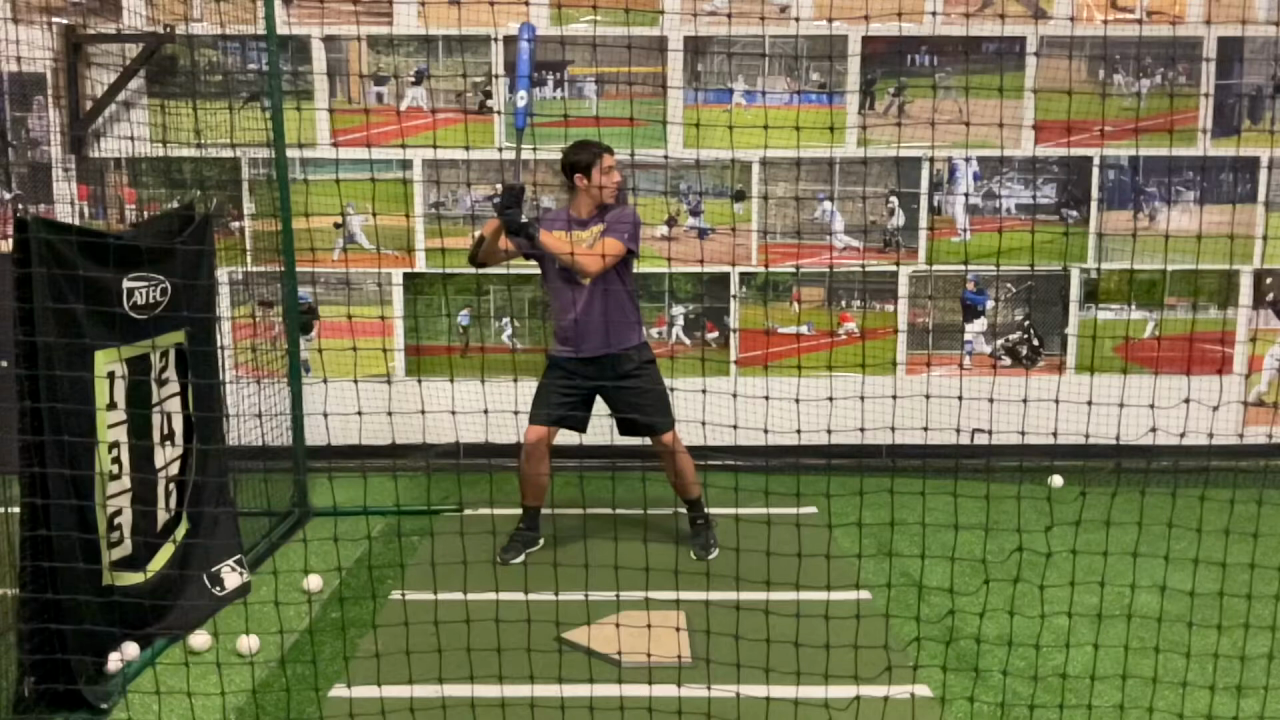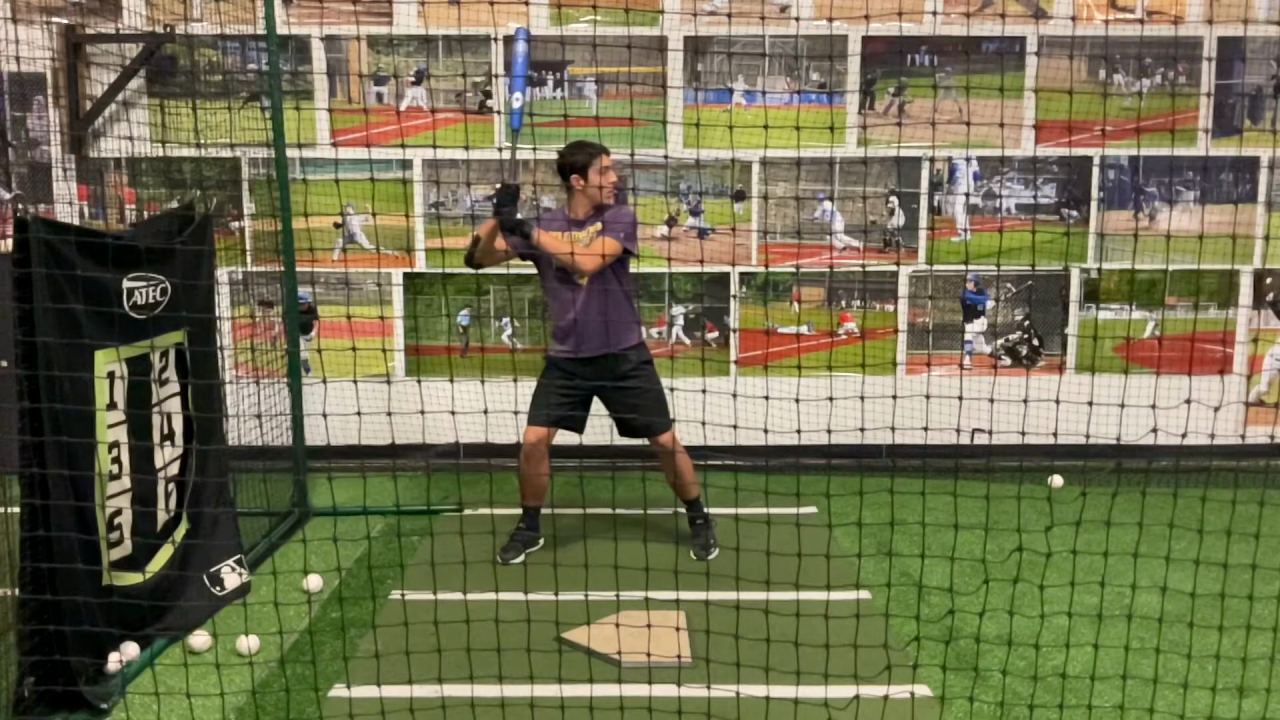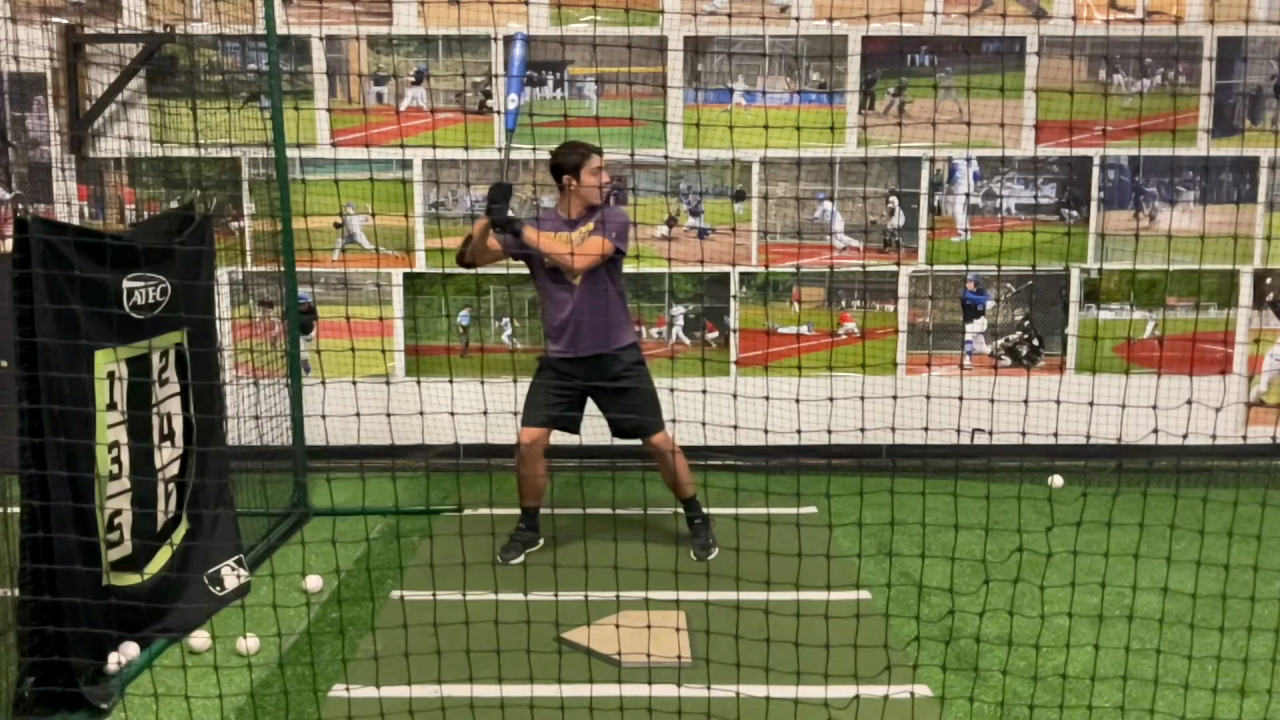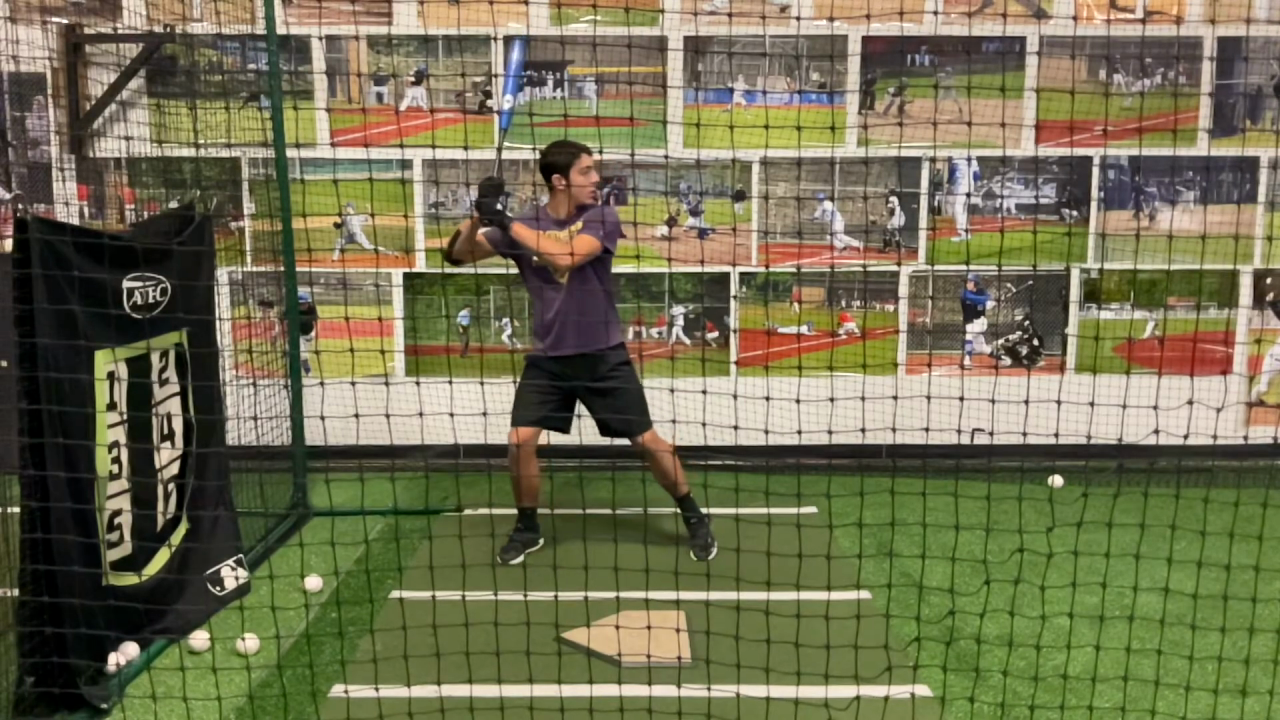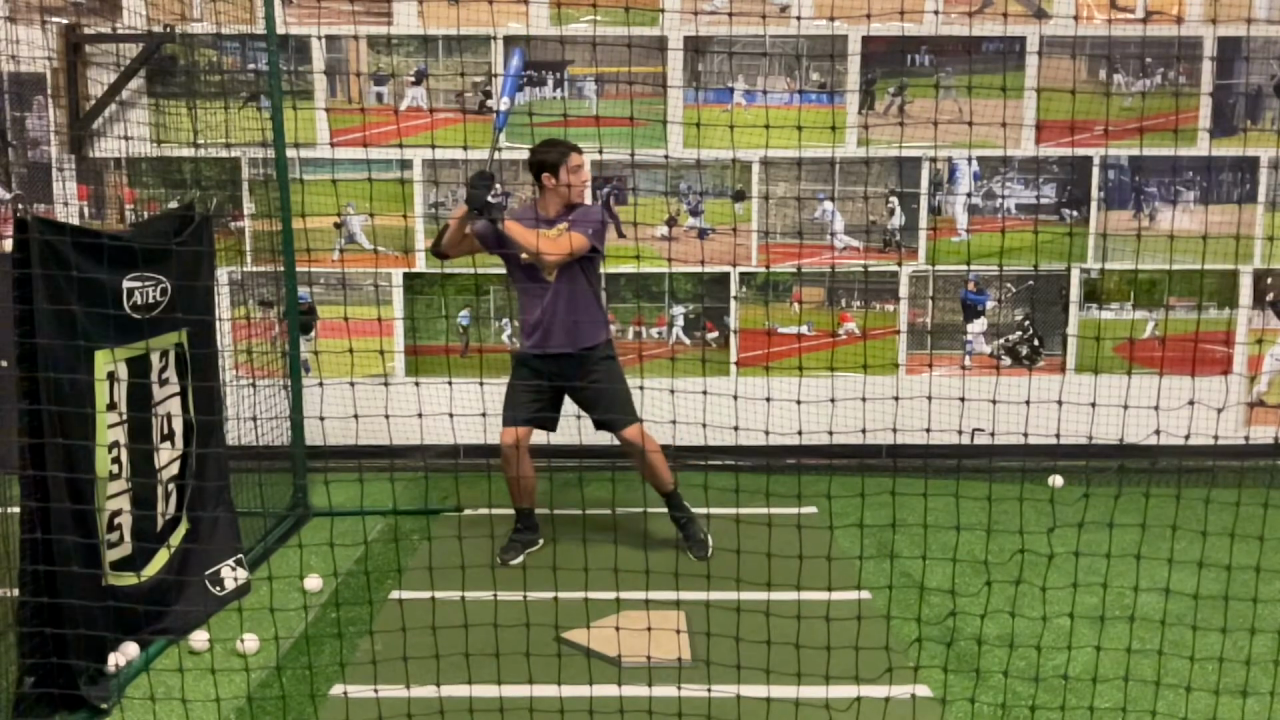
dt=1s
person 1, frame 1
left shoulder: (623, 218)
right shoulder: (546, 223)
left elbow: (591, 263)
right elbow: (481, 257)
left wrist: (534, 233)
right wrist: (502, 215)
left hip: (625, 355)
right hip: (568, 358)
left knee: (667, 440)
right knee: (534, 440)
left ankle: (700, 520)
right ankle: (528, 528)
person 1, frame 2
left shoulder: (621, 219)
right shoulder: (543, 225)
left elbow: (587, 262)
right elbow: (477, 258)
left wrist: (530, 232)
right wrist: (498, 216)
left hip: (624, 355)
right hip: (566, 358)
left knee: (666, 442)
right knee: (534, 441)
left ankle: (699, 521)
right ankle: (528, 528)
person 1, frame 3
left shoulder: (614, 219)
right shoulder: (535, 225)
left elbow: (578, 260)
right elbow: (469, 257)
left wrist: (520, 229)
right wrist: (491, 216)
left hip: (617, 355)
right hip: (560, 358)
left knee: (659, 442)
right knee: (529, 441)
left ankle: (697, 520)
right ankle: (528, 527)
person 1, frame 4
left shoulder: (603, 218)
right shoulder: (523, 224)
left elbow: (565, 258)
right elbow: (457, 254)
left wrist: (508, 223)
right wrist: (479, 213)
left hip: (604, 355)
right hip: (548, 357)
left knee: (648, 441)
right knee: (520, 441)
left ankle: (695, 518)
right ankle: (527, 528)
person 1, frame 5
left shoulder: (591, 218)
right shoulder: (508, 222)
left elbow: (552, 252)
right elbow: (444, 249)
left wrist: (498, 217)
right wrist: (469, 207)
left hip: (590, 352)
right hip: (535, 355)
left knee: (633, 437)
right knee: (512, 442)
left ankle: (682, 515)
right ankle: (526, 528)
